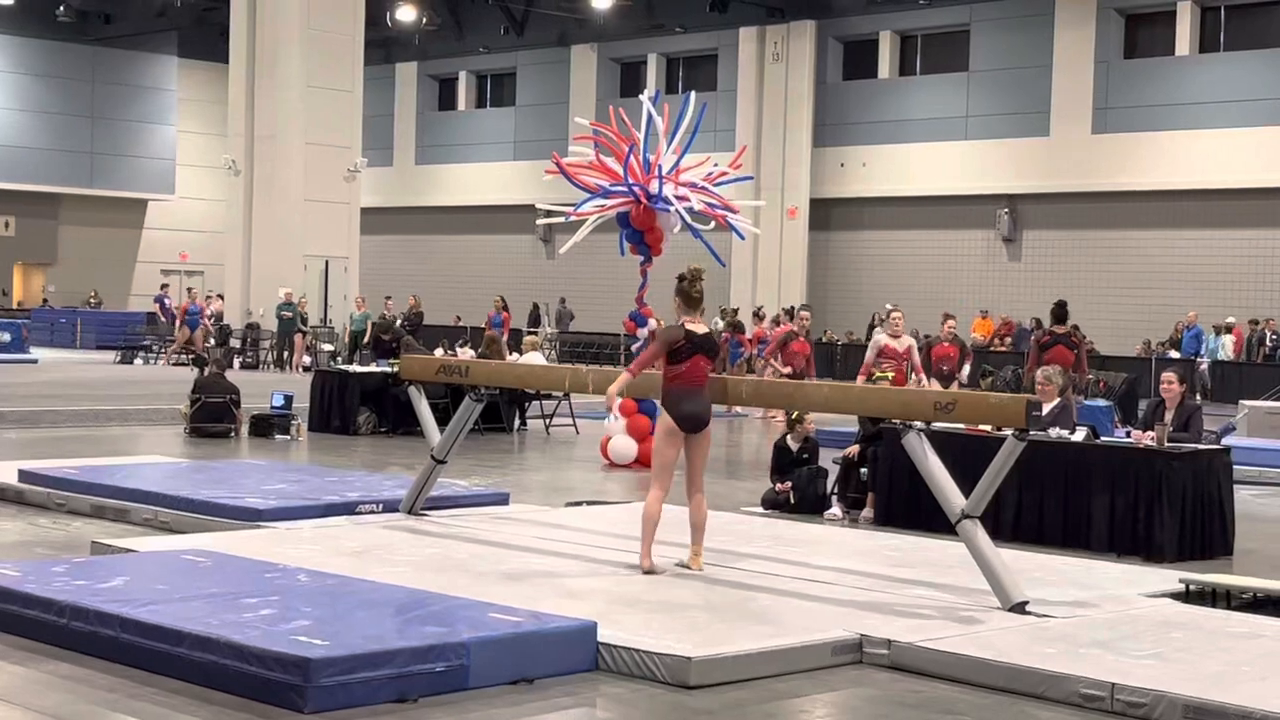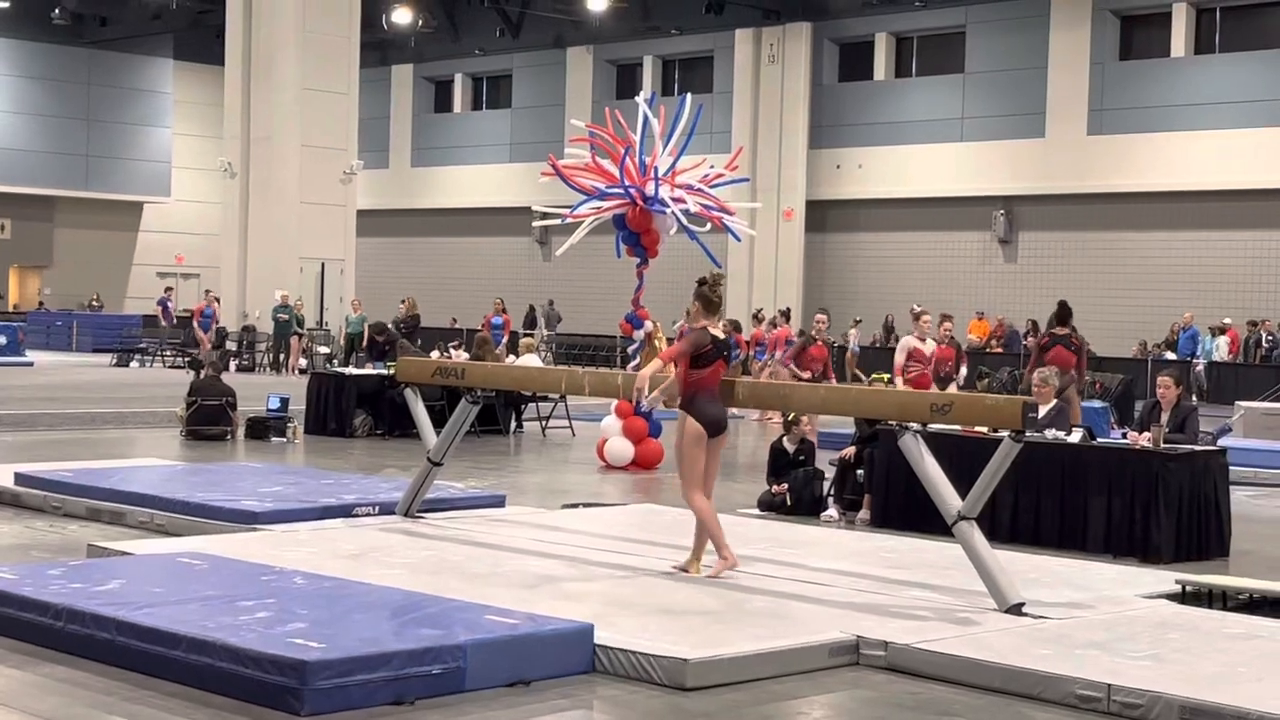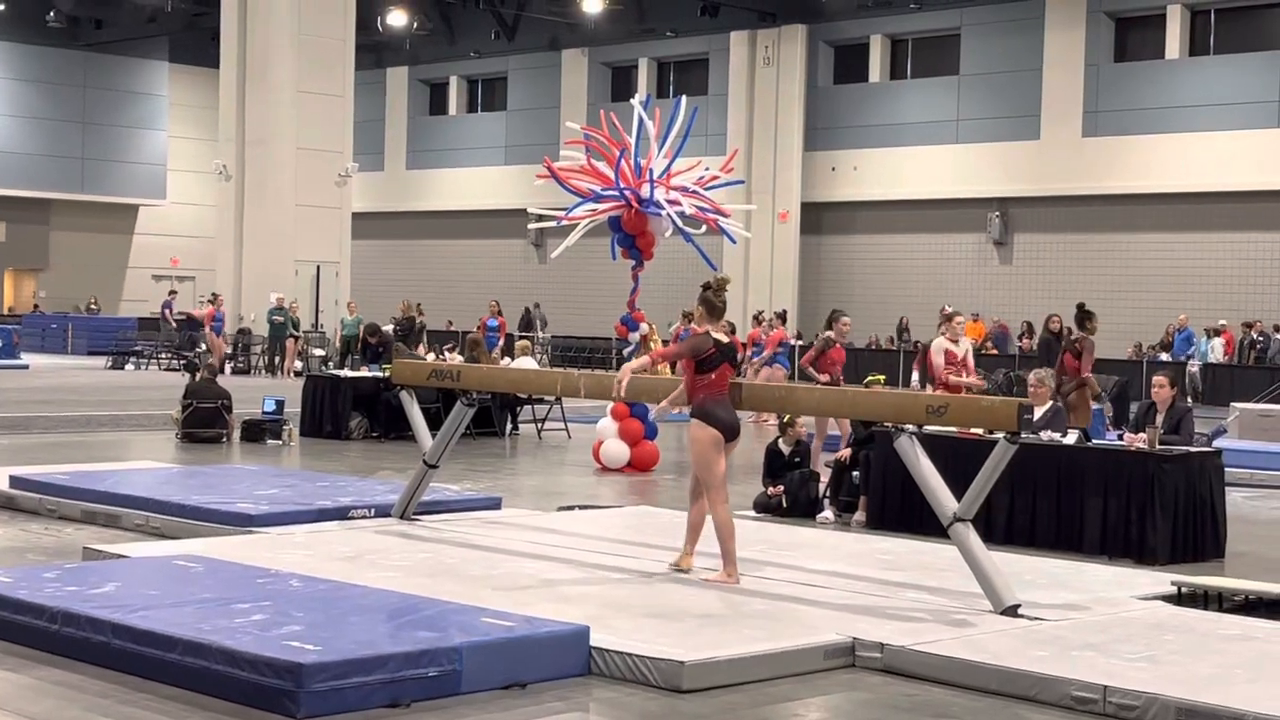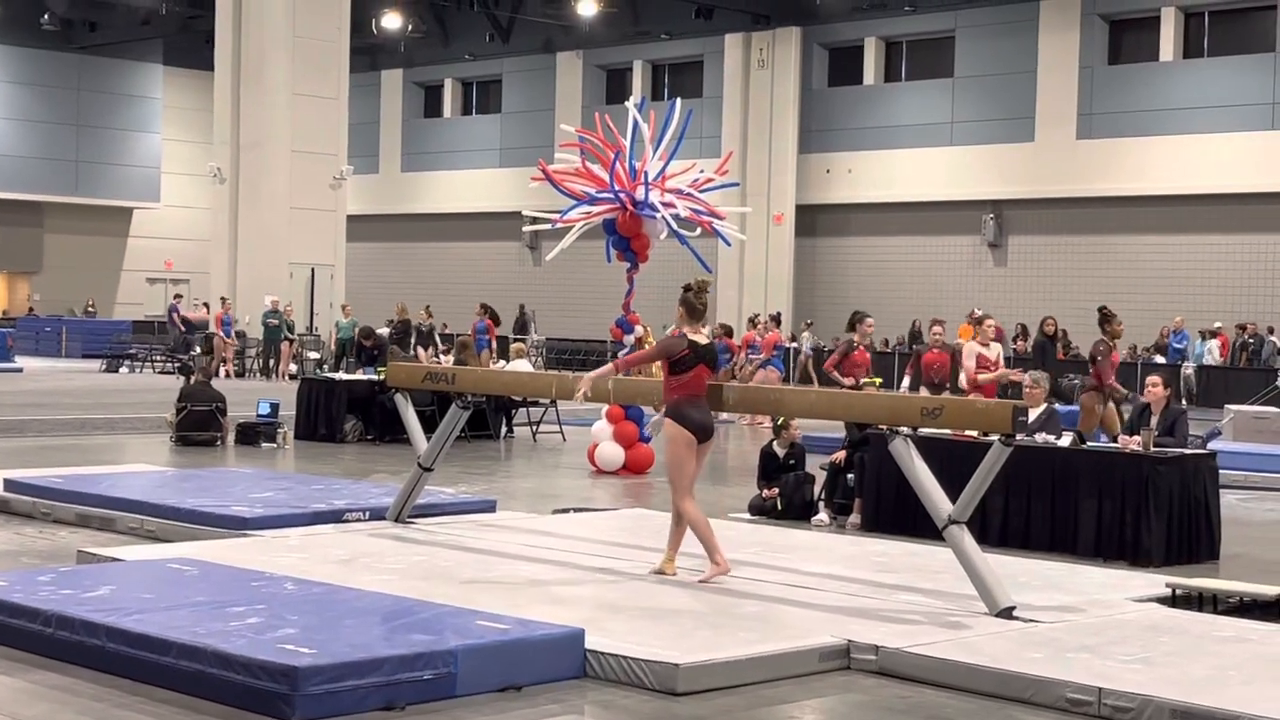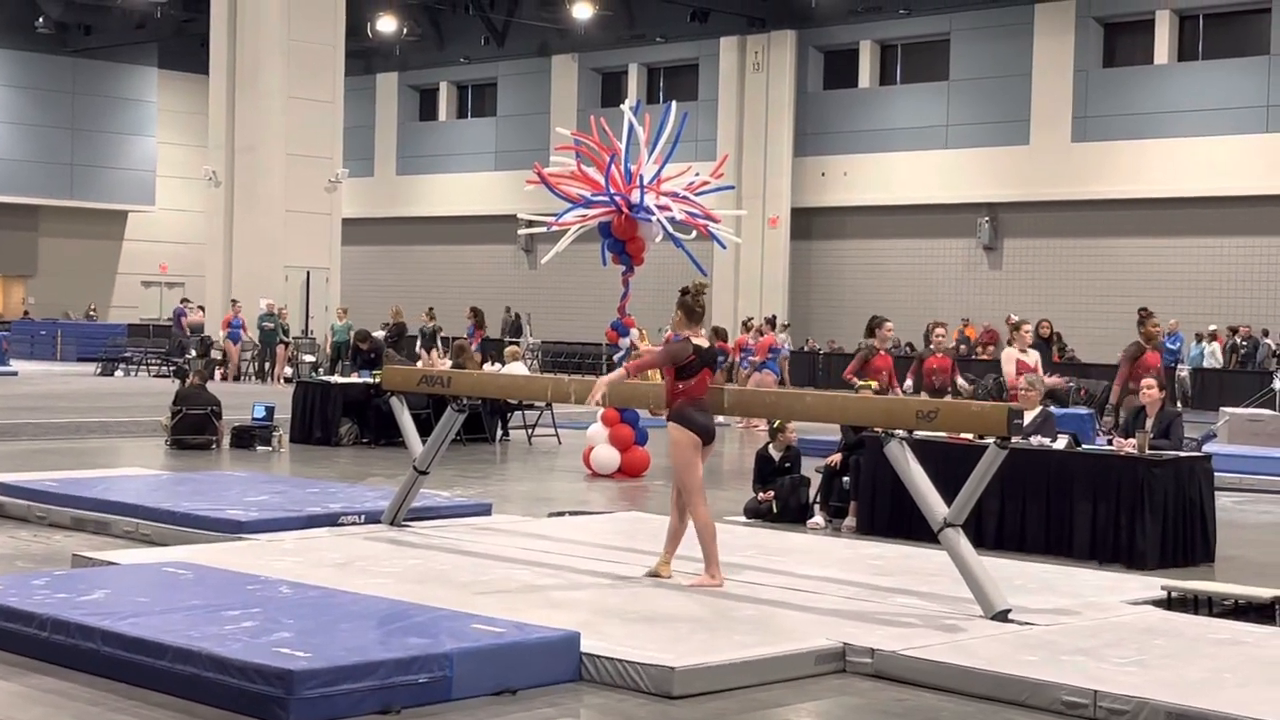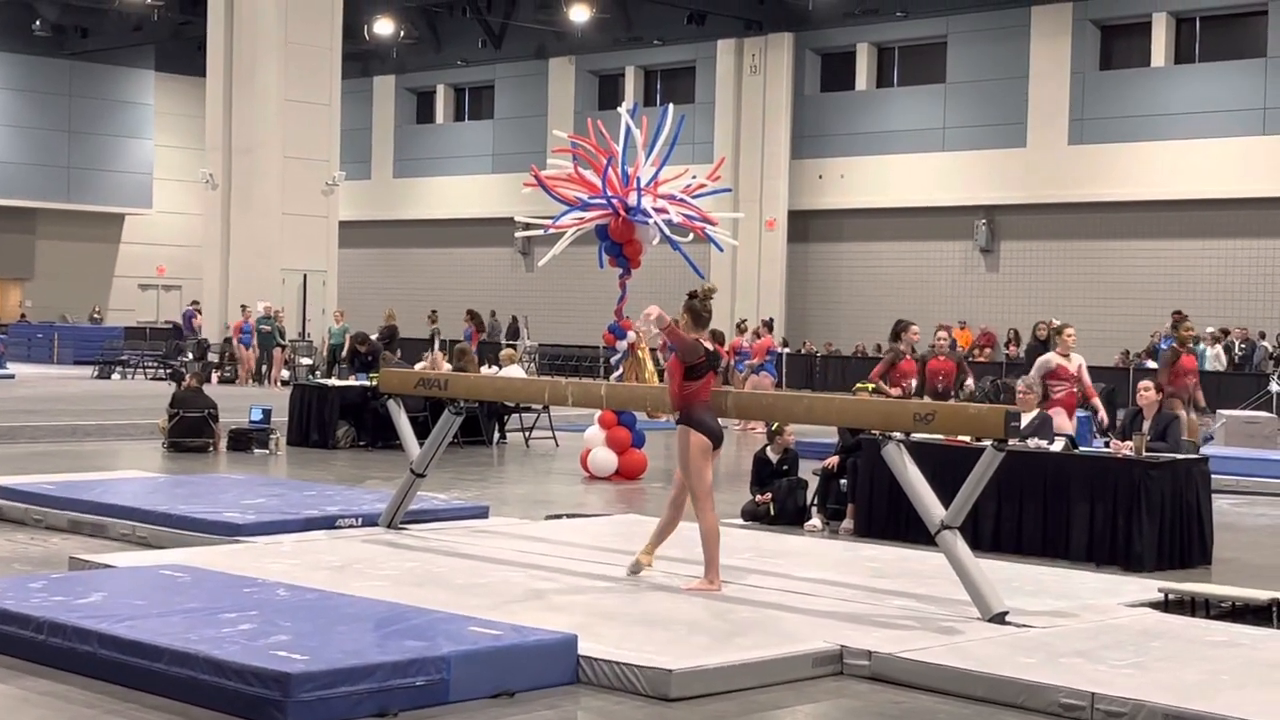
dt=0.4s
person 1, frame 1
left shoulder: (673, 332)
right shoulder: (712, 338)
left elbow: (643, 361)
left wrist: (615, 388)
left hip: (675, 408)
right hip: (702, 409)
left knee: (658, 487)
right knee: (696, 489)
left ankle: (646, 555)
right ankle: (696, 555)
person 1, frame 2
left shoulder: (698, 335)
right shoulder: (724, 342)
left elbow: (674, 352)
left wrist: (648, 370)
right wrist: (660, 392)
left hip: (696, 413)
right hip: (718, 414)
left knee: (692, 493)
right knee: (704, 493)
left ankle: (726, 553)
right ankle: (694, 560)
person 1, frame 3
left shoulder: (701, 341)
right shoulder: (729, 346)
left elbow: (668, 353)
left wrist: (632, 366)
right wrist: (668, 403)
left hip: (707, 420)
right hip: (729, 419)
left knee: (717, 498)
right knee: (698, 489)
left ankle: (730, 570)
right ankle: (686, 556)
person 1, frame 4
left shoulder: (677, 343)
right shoulder: (711, 348)
left elbow: (635, 359)
left wrist: (593, 375)
right wrist: (664, 413)
left hip: (682, 421)
right hip: (704, 420)
left knee: (683, 498)
right knee: (680, 495)
left ankle: (718, 560)
right ankle: (669, 560)
person 1, frame 5
left shoulder: (681, 347)
right shoulder: (708, 348)
left elbow: (643, 364)
left wrist: (606, 378)
right wrist: (655, 349)
left hip: (685, 423)
right hip: (705, 423)
left knee: (695, 502)
right knee: (680, 498)
left ankle: (713, 572)
right ankle: (665, 562)
person 1, frame 6
left shoulder: (691, 347)
right shoulder: (709, 350)
left elbow: (673, 331)
left wrist: (658, 316)
right wrist: (661, 323)
left hip: (694, 427)
right hip: (707, 426)
left knee: (703, 506)
right knee: (677, 497)
left ankle: (712, 578)
right ankle: (648, 551)
